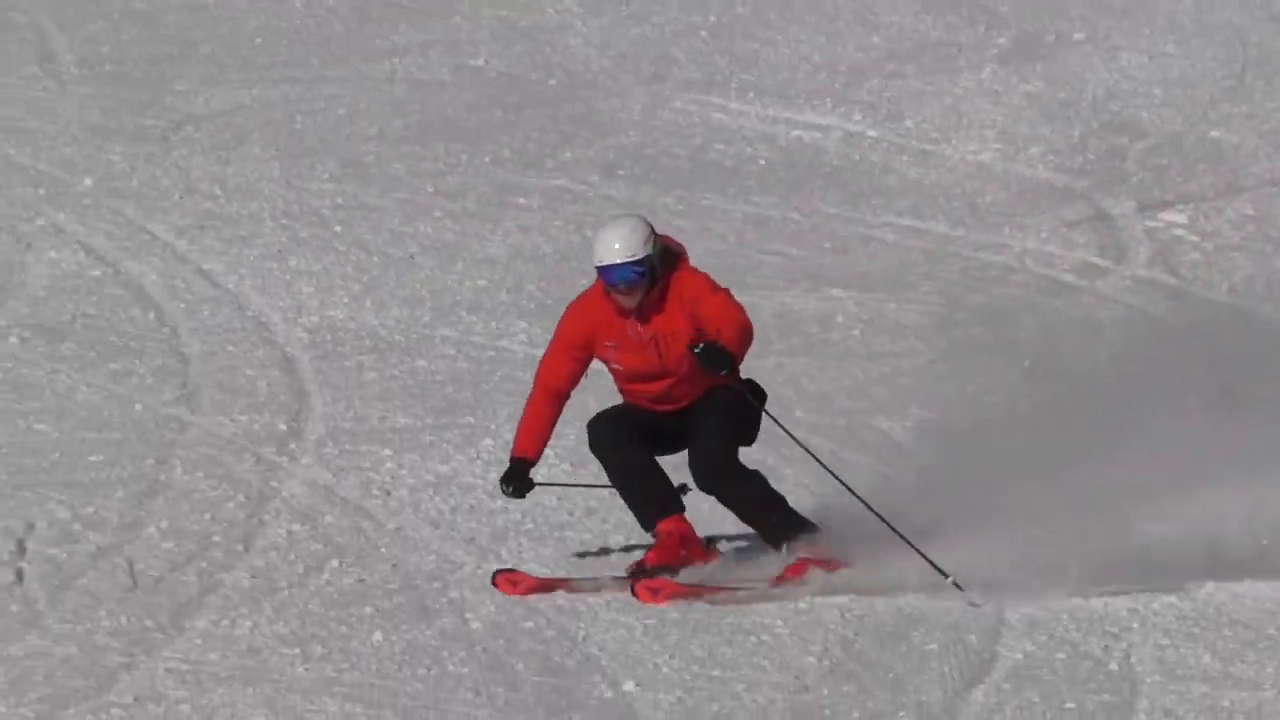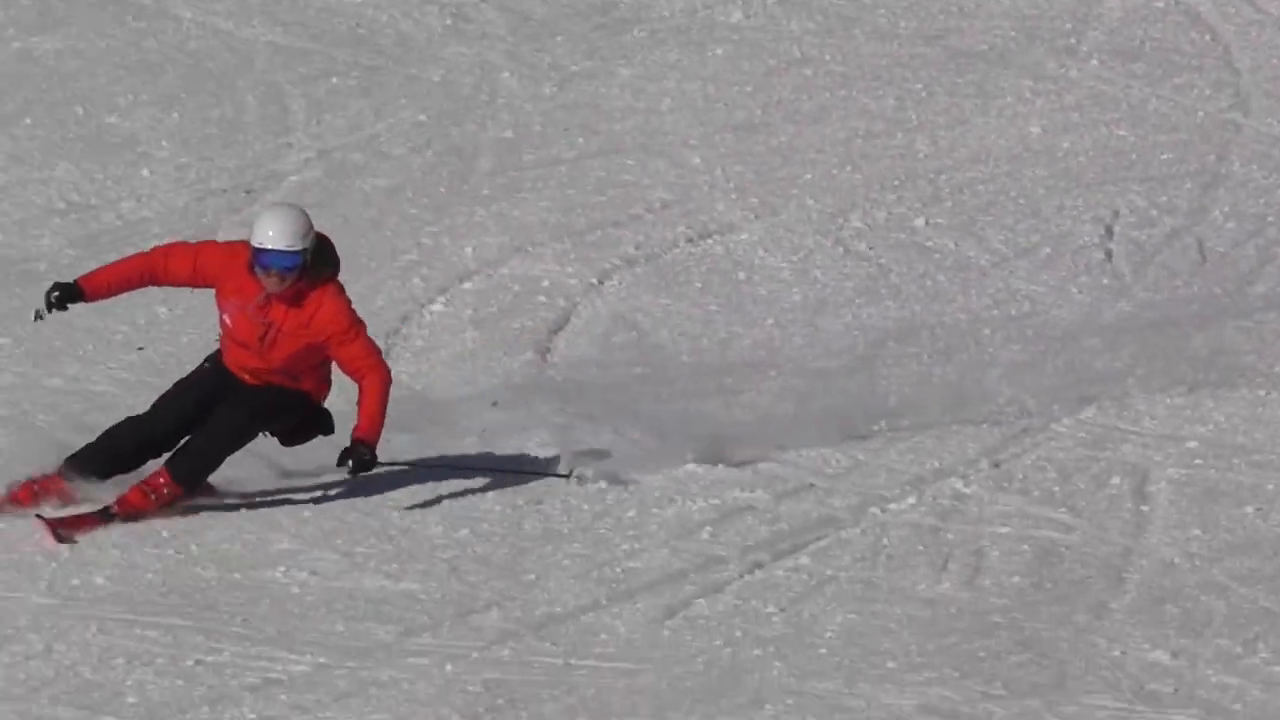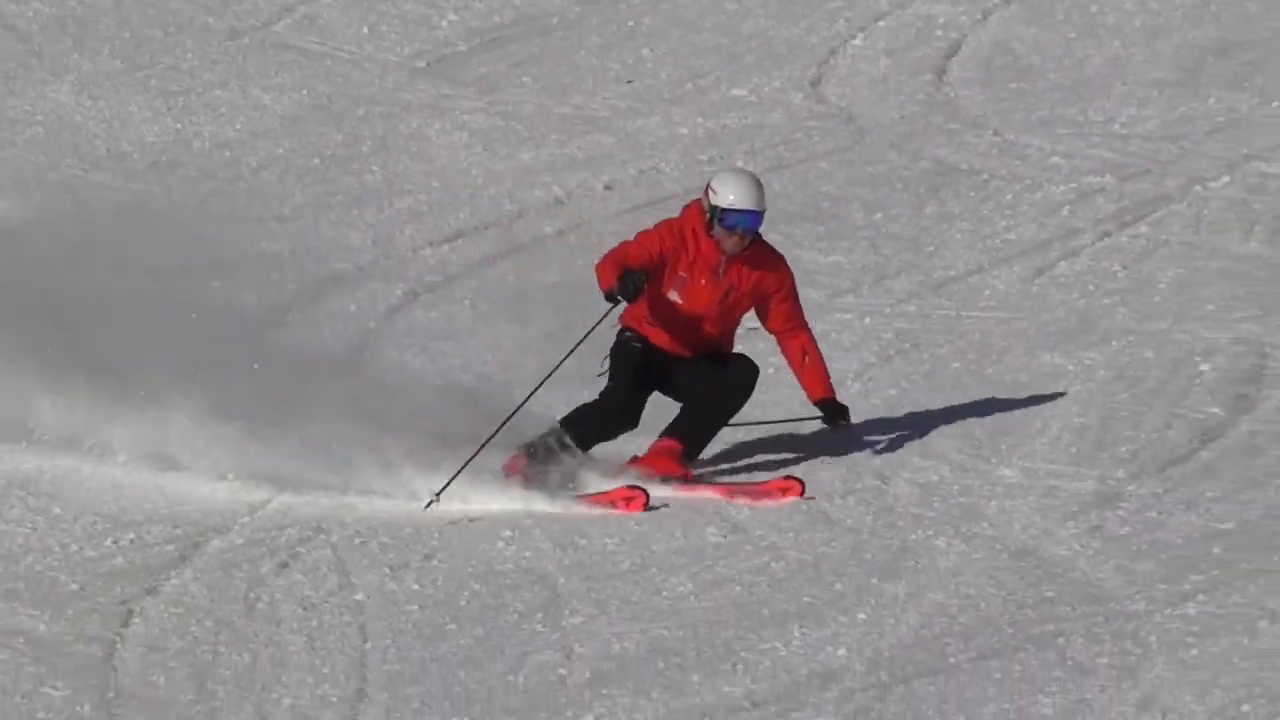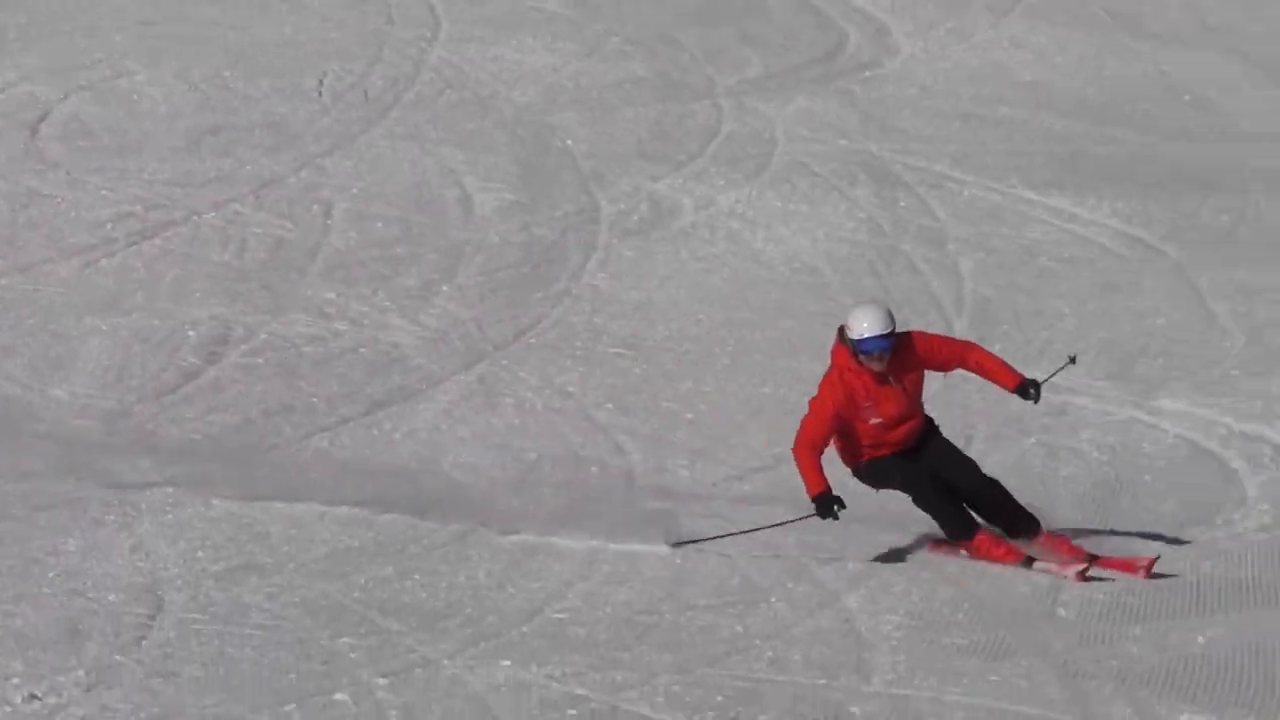
dt=0.7s
person 1, frame 1
left shoulder: (687, 286)
right shoulder: (586, 313)
left elbow: (736, 325)
right elbow: (550, 384)
left wrist: (724, 354)
right wrist: (522, 460)
left hip: (713, 400)
right hip: (650, 414)
left knee: (712, 467)
right knee: (604, 432)
left ankle: (806, 543)
right ankle: (675, 538)
person 1, frame 2
left shoulder: (327, 307)
right shoulder: (229, 261)
left elbow: (373, 370)
right elbow: (160, 262)
left wrist: (365, 439)
right wrist: (82, 288)
left hip: (290, 396)
right hip: (231, 371)
left knee: (236, 416)
right knee: (157, 424)
left ankle: (168, 485)
right ankle: (65, 479)
person 1, frame 3
left shoulder: (769, 267)
right shoulder: (673, 236)
left elbow: (791, 330)
right elbow: (612, 263)
left wrist: (823, 396)
right wrist: (623, 280)
left hip: (700, 362)
right hip: (644, 344)
left knee: (742, 374)
right knee: (618, 408)
left ankle: (665, 456)
right ankle: (535, 458)
person 1, frame 4
left shoulder: (912, 348)
right shoulder: (839, 386)
left elbow: (967, 353)
right elbow: (806, 443)
left wrist: (1016, 383)
right wrist: (819, 493)
left hip: (919, 438)
right hip: (874, 460)
left knee: (974, 483)
right knee: (922, 483)
left ankle: (1034, 535)
right ankle: (974, 539)
